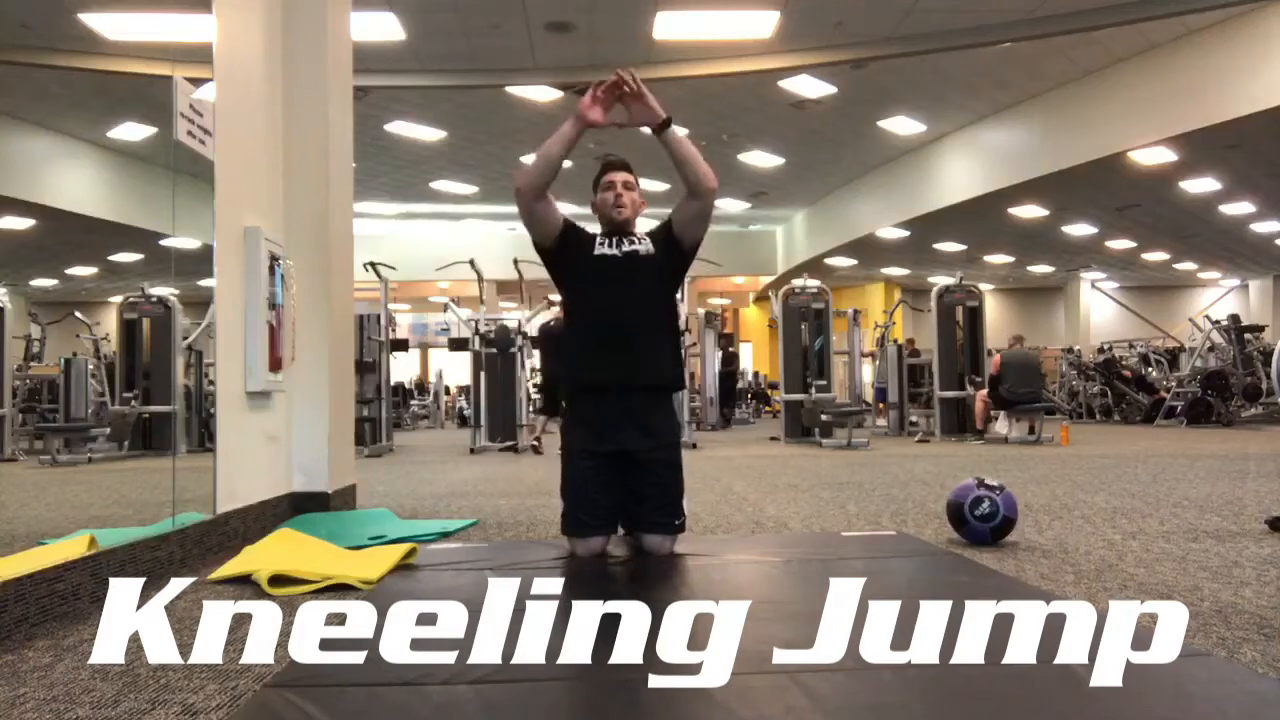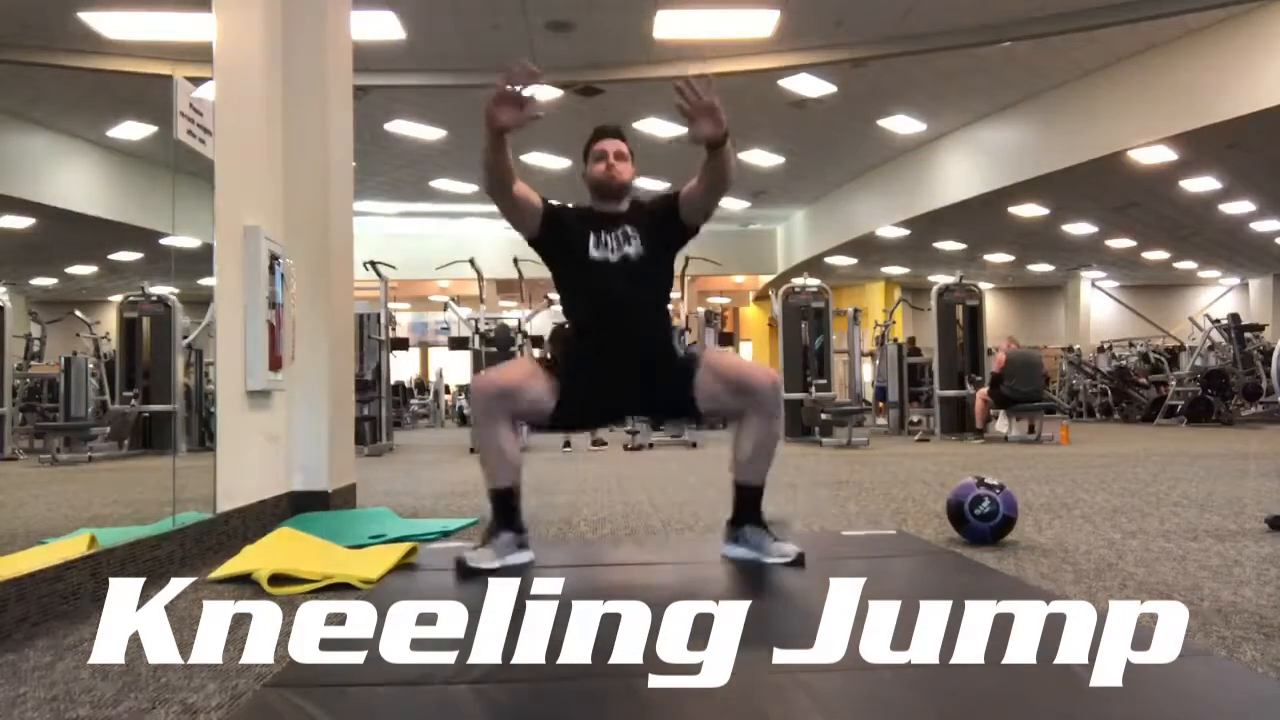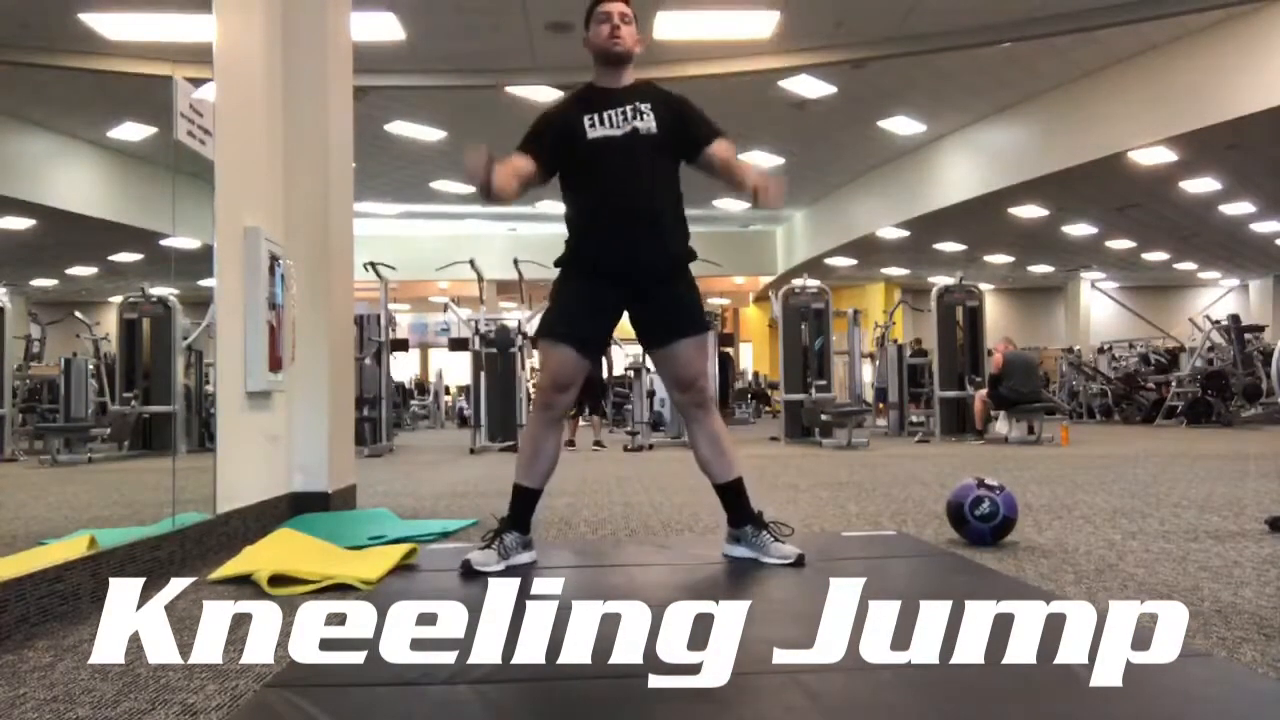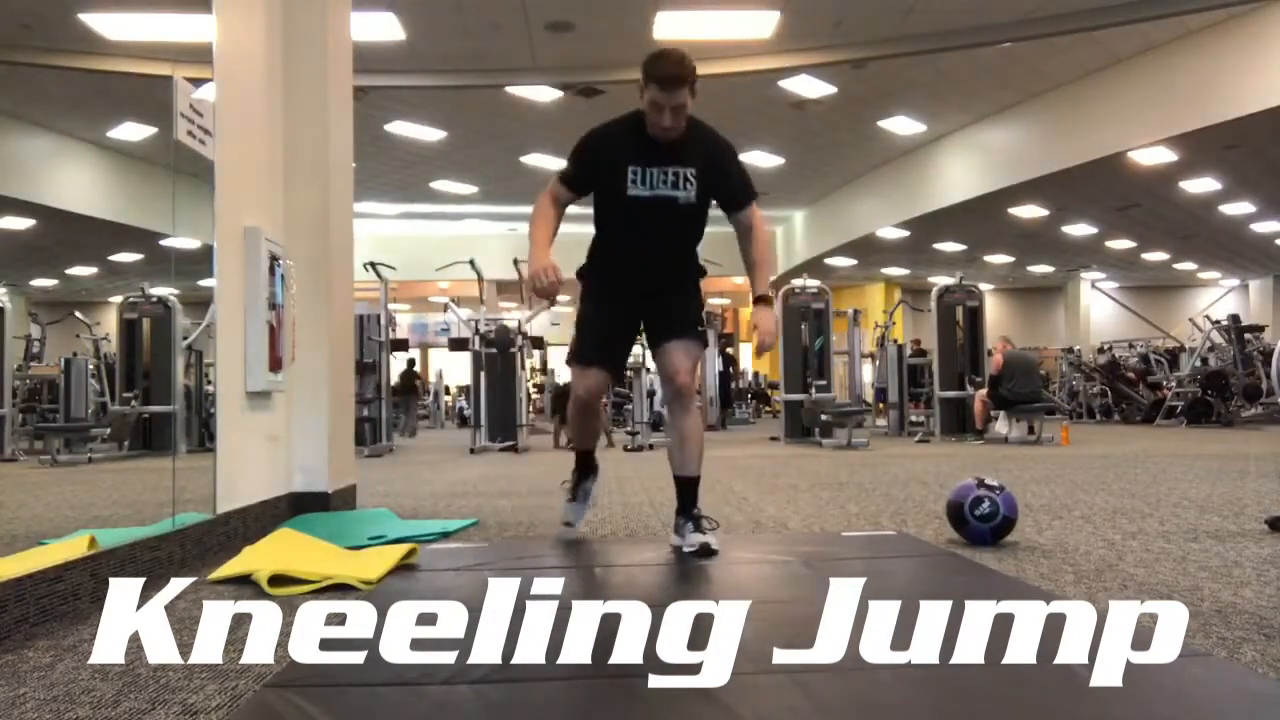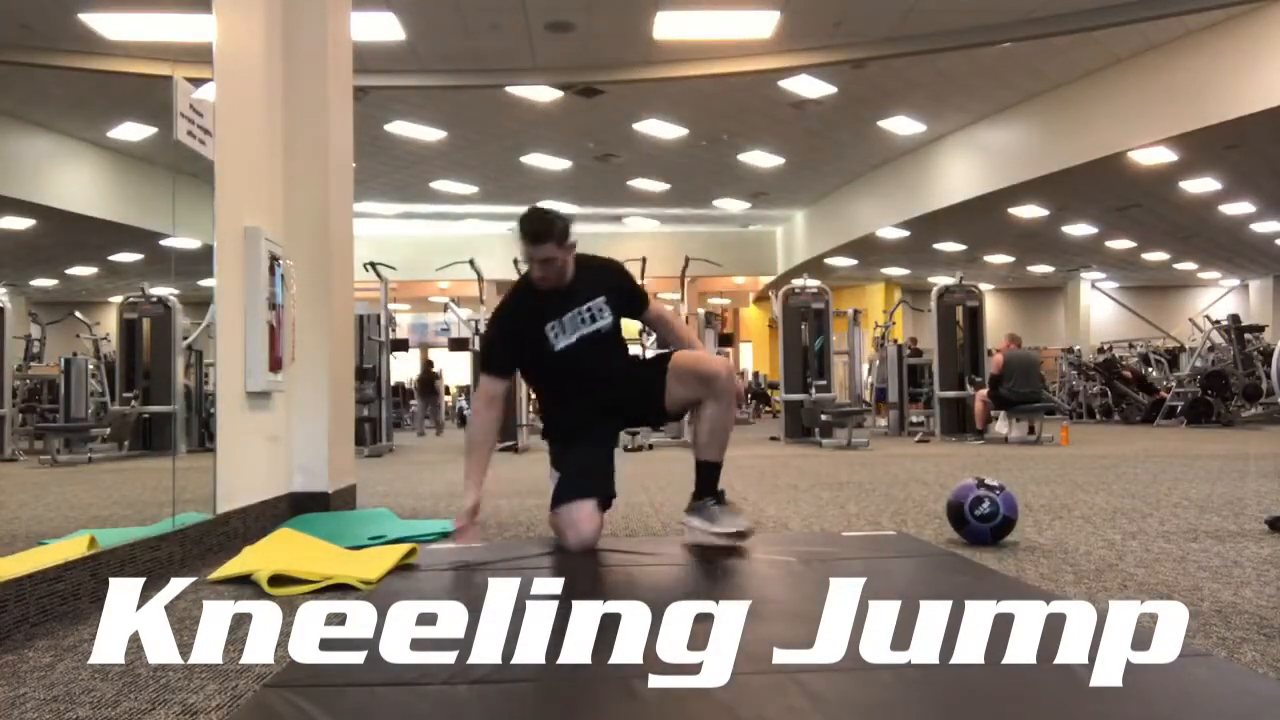
dt=1s
person 1, frame 1
left shoulder: (665, 247)
right shoulder: (572, 247)
left elbow: (705, 189)
right elbow: (527, 190)
left wrist: (659, 124)
right wrist: (578, 124)
left hip: (653, 414)
right hip: (588, 416)
left knee: (658, 547)
right knee: (587, 549)
person 1, frame 2
left shoulder: (659, 217)
right shoulder: (562, 226)
left elbow: (713, 189)
right elbow: (502, 192)
left wrist: (715, 143)
right wrist: (498, 134)
left hip: (660, 372)
right hip: (587, 377)
left knee: (762, 387)
right knee: (491, 390)
left ankle: (746, 525)
right ankle: (508, 529)
person 1, frame 3
left shoulder: (669, 106)
right shoulder: (564, 115)
left elbow: (722, 155)
right elbow: (517, 172)
left wrist: (752, 177)
right wrist: (489, 178)
left hip: (662, 269)
right hip: (588, 270)
left knee: (695, 396)
right knee: (551, 396)
left ankle: (744, 526)
right ankle: (515, 531)
person 1, frame 4
left shoulder: (713, 151)
right shoulder: (605, 143)
left elbow: (750, 225)
right elbow: (552, 199)
left wrist: (762, 300)
right wrist: (539, 253)
left hip: (676, 283)
right hip: (610, 281)
left knee: (680, 384)
right knee: (587, 390)
left ankle: (687, 515)
right ankle: (584, 472)
person 1, frame 5
left shoulder: (607, 275)
right shoulder: (512, 315)
left elbow: (658, 318)
right elbow: (489, 400)
left wrist: (706, 360)
right wrist: (473, 490)
left hip: (627, 383)
right hip: (573, 416)
left knee: (720, 374)
right knee: (579, 537)
left ankle: (706, 500)
right ankle: (566, 499)
